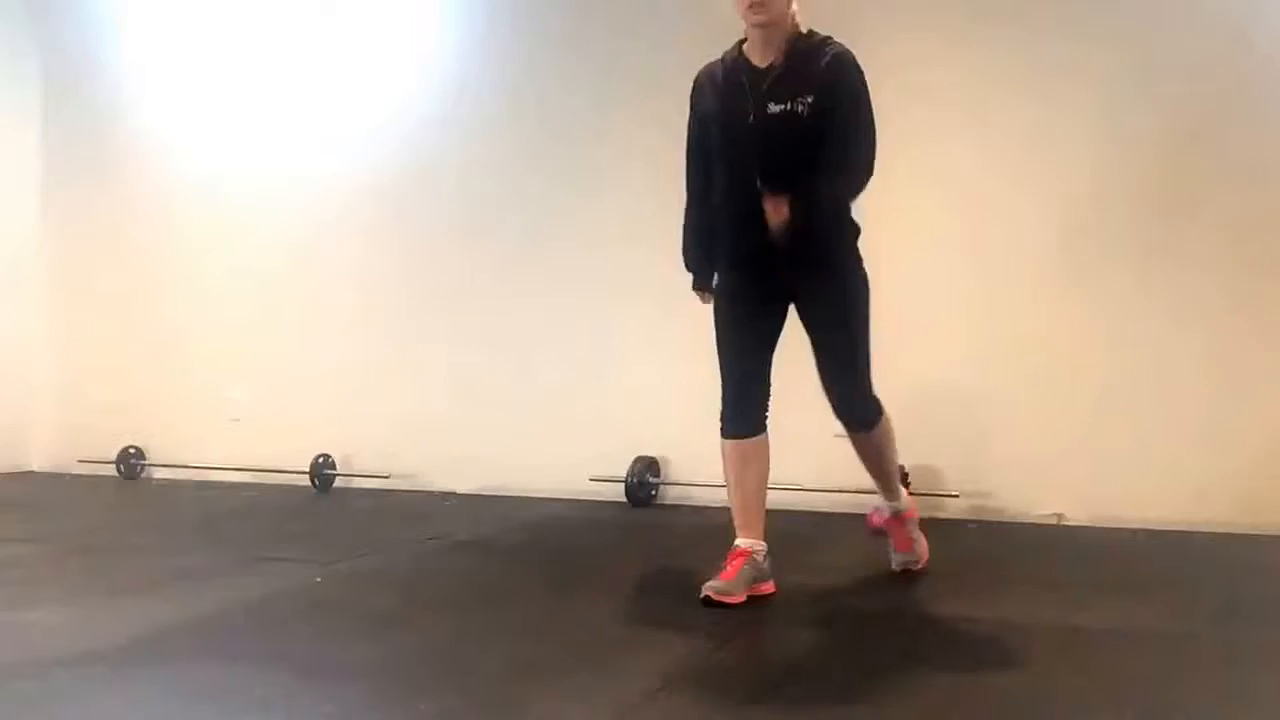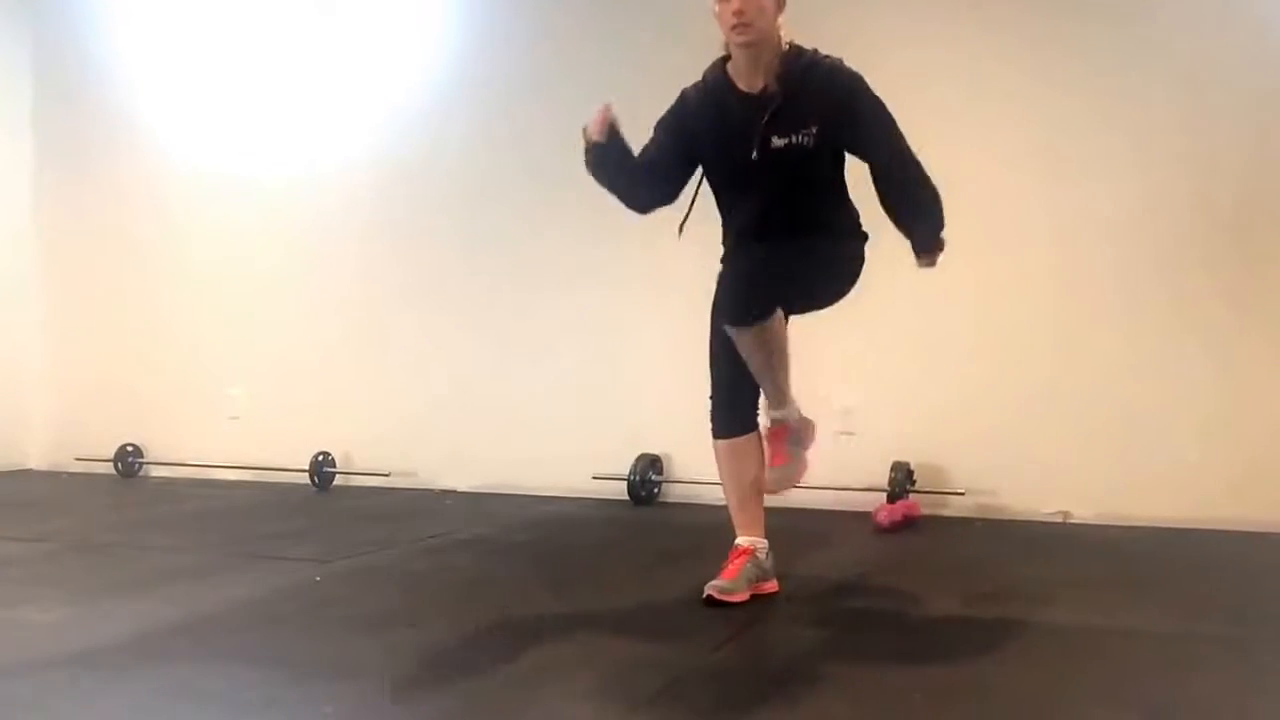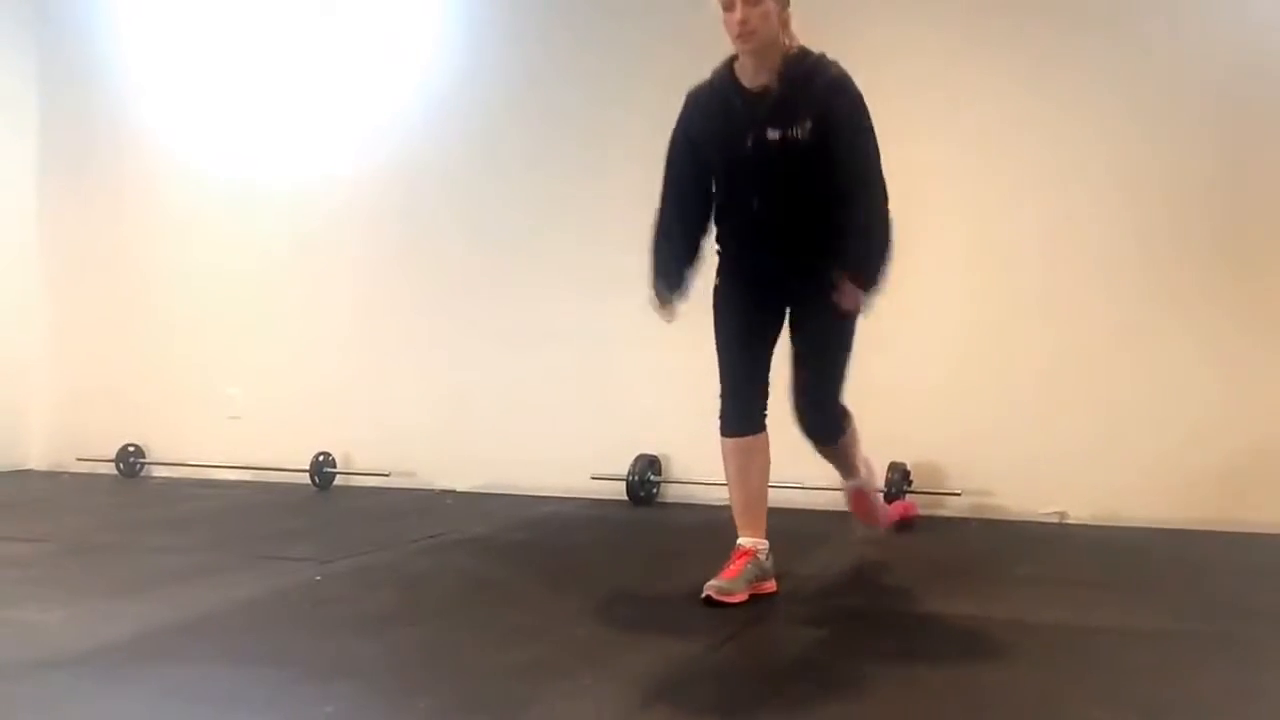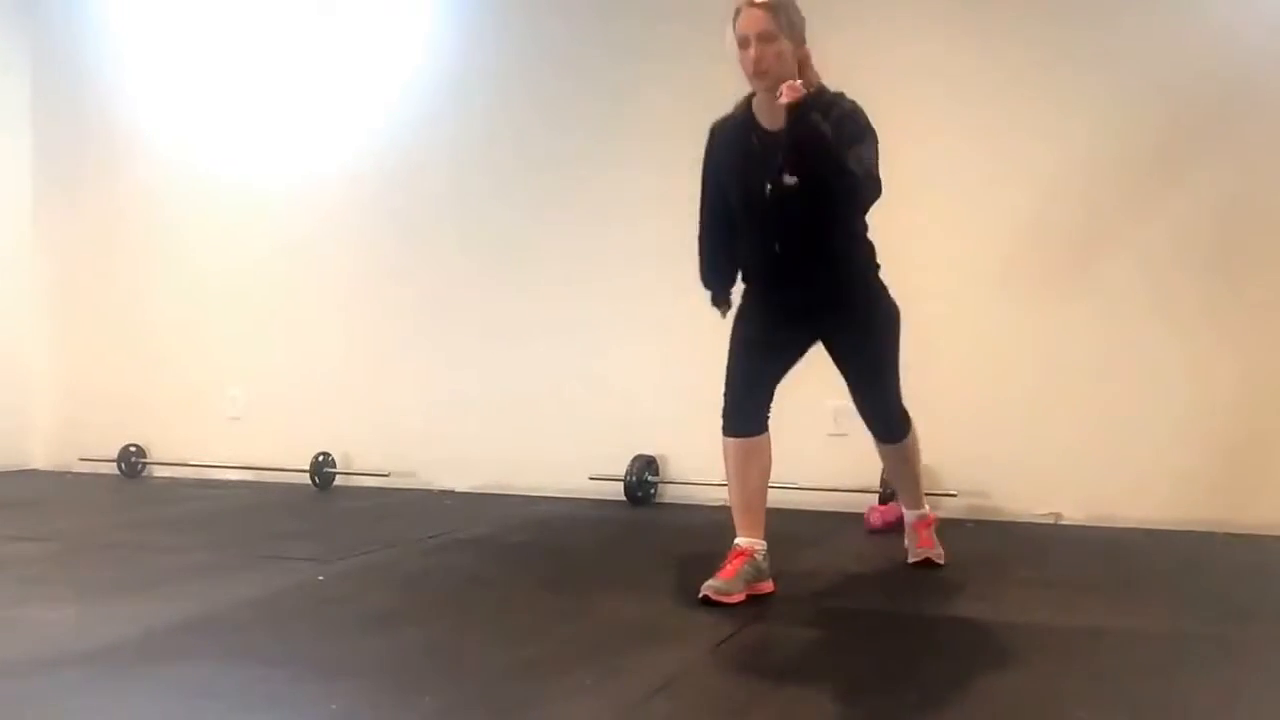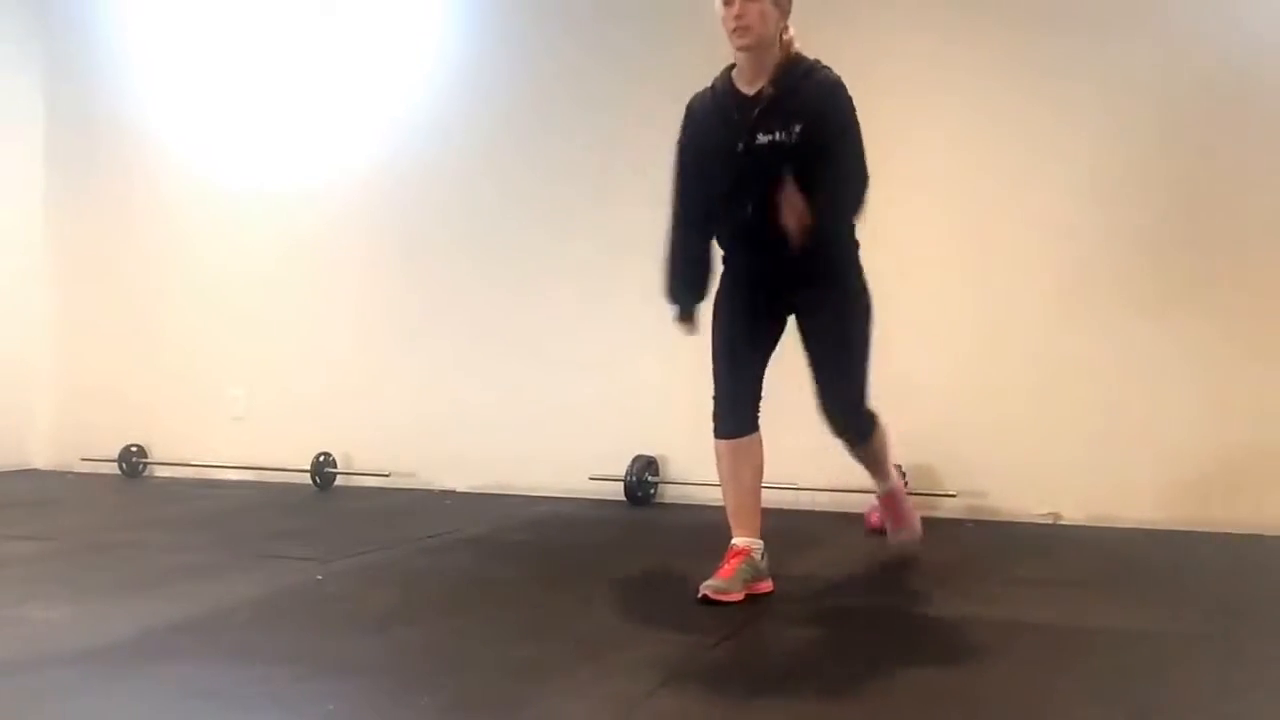
dt=0.7s
person 1, frame 1
left shoulder: (831, 67)
right shoulder: (712, 84)
left elbow: (854, 165)
right elbow: (701, 185)
left wrist: (800, 209)
right wrist: (700, 266)
left hip: (824, 262)
right hip: (743, 268)
left knee: (850, 394)
right knee: (740, 402)
left ankle: (897, 508)
right ankle: (750, 555)
person 1, frame 2
left shoulder: (827, 83)
right shoulder: (699, 103)
left elbow: (890, 157)
right elbow: (652, 184)
left wrist: (923, 229)
right wrist: (605, 148)
left hip: (826, 248)
right hip: (748, 260)
left knee: (746, 303)
right knee: (729, 400)
left ankle: (789, 419)
right ankle: (752, 554)
person 1, frame 3
left shoulder: (827, 86)
right shoulder: (705, 105)
left elbow: (865, 186)
right elbow: (685, 199)
left wrist: (861, 271)
right wrist: (670, 275)
left hip: (823, 272)
right hip: (744, 275)
left knee: (817, 408)
right knee: (740, 404)
left ankle: (857, 481)
right ankle: (752, 554)
person 1, frame 4
left shoulder: (839, 117)
right shoulder: (727, 135)
left elbow: (860, 190)
right elbow: (718, 219)
left wrist: (805, 126)
right wrist: (719, 284)
left hip: (851, 295)
right hip: (772, 299)
left knee: (883, 412)
right knee: (744, 404)
left ankle: (918, 517)
right ankle: (750, 556)
person 1, frame 5
left shoulder: (820, 90)
right shoulder: (706, 109)
left elbow: (849, 180)
right elbow: (693, 205)
left wrist: (812, 214)
right wrist: (686, 291)
left hip: (826, 272)
right hip: (750, 275)
left knee: (845, 410)
right knee: (732, 404)
left ankle: (889, 485)
right ankle: (746, 554)
